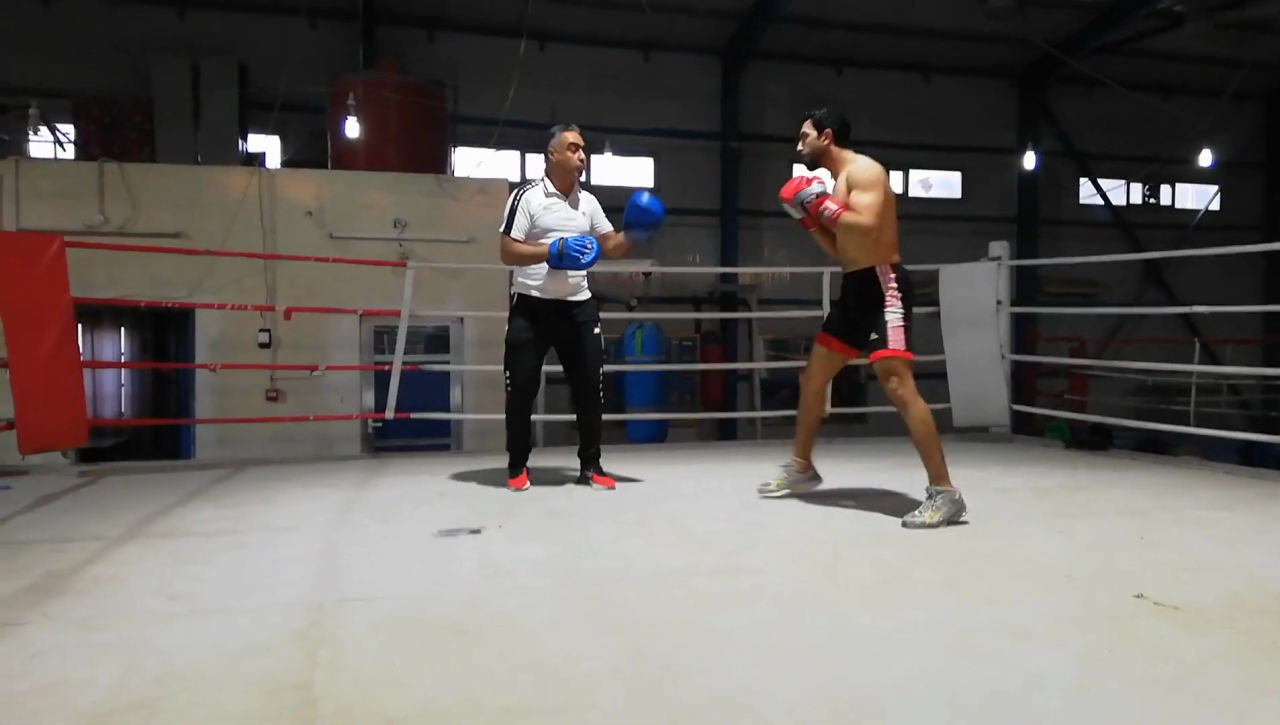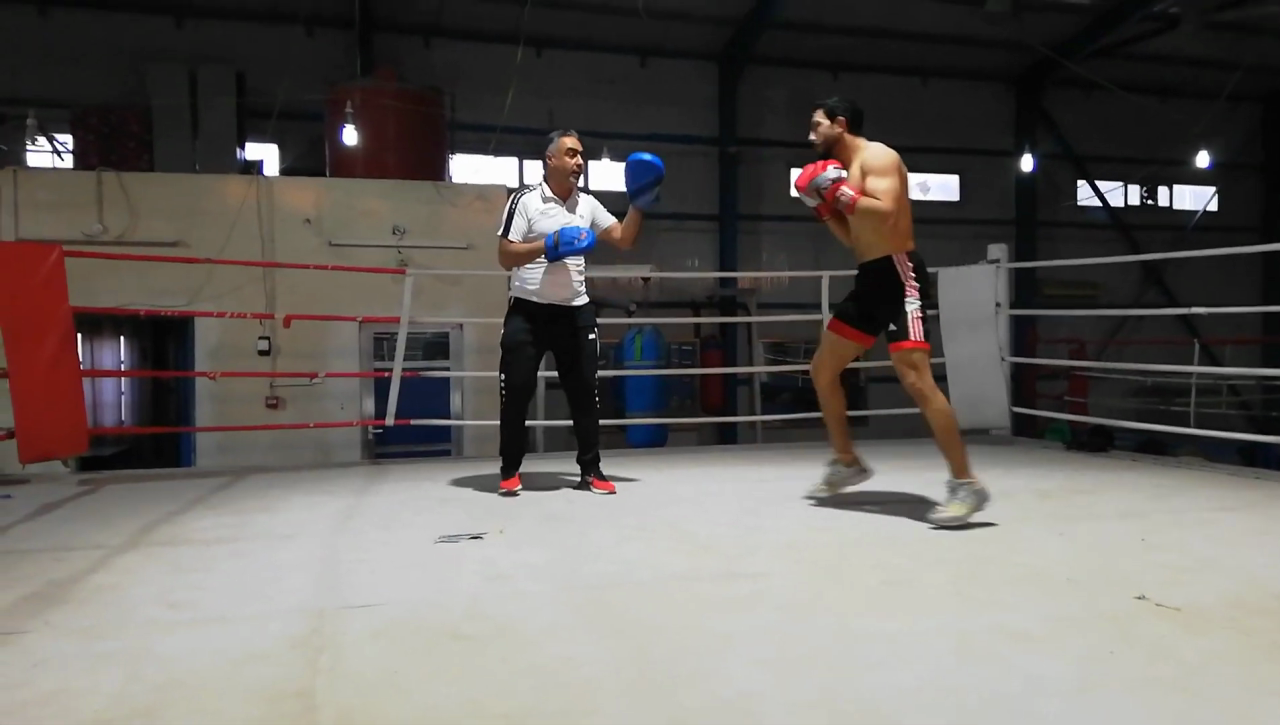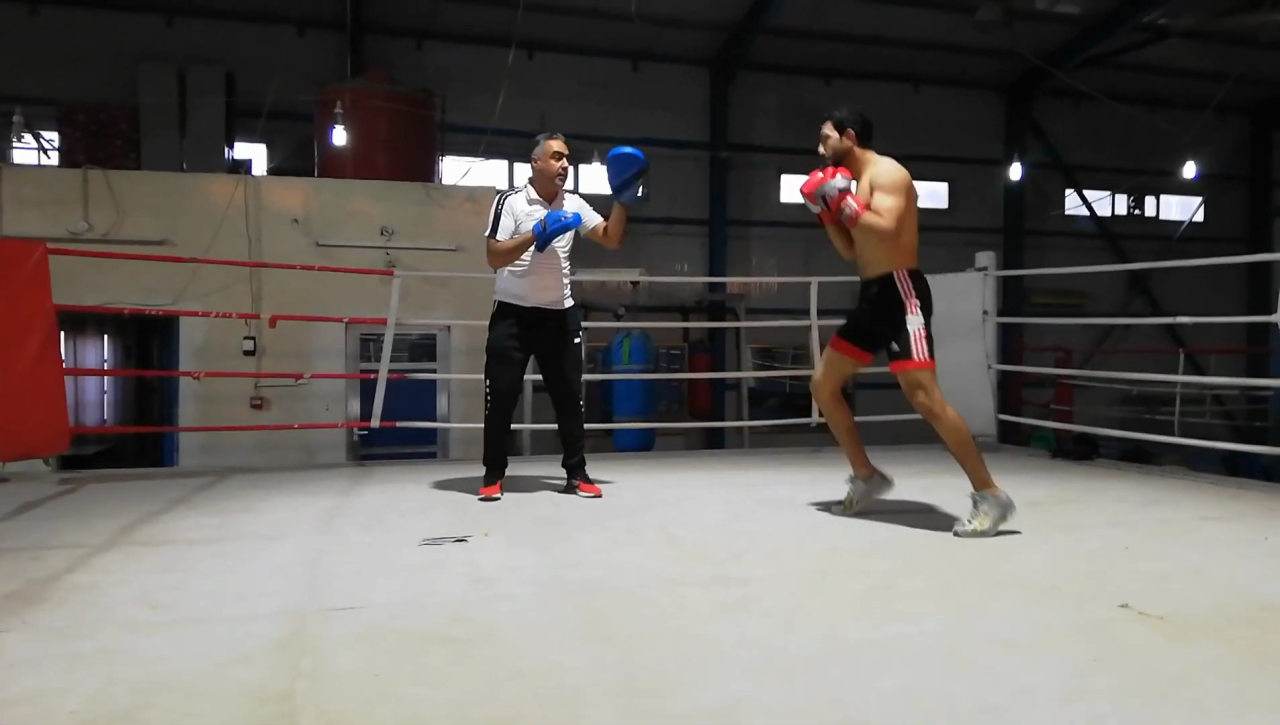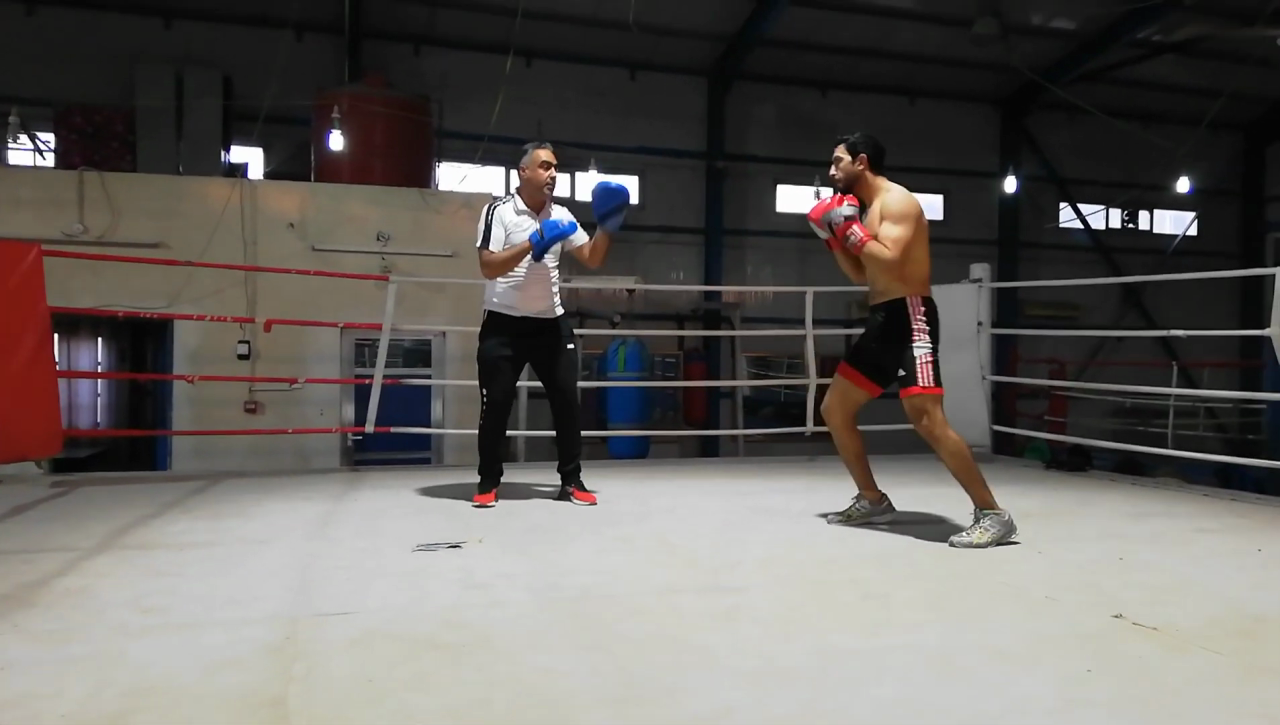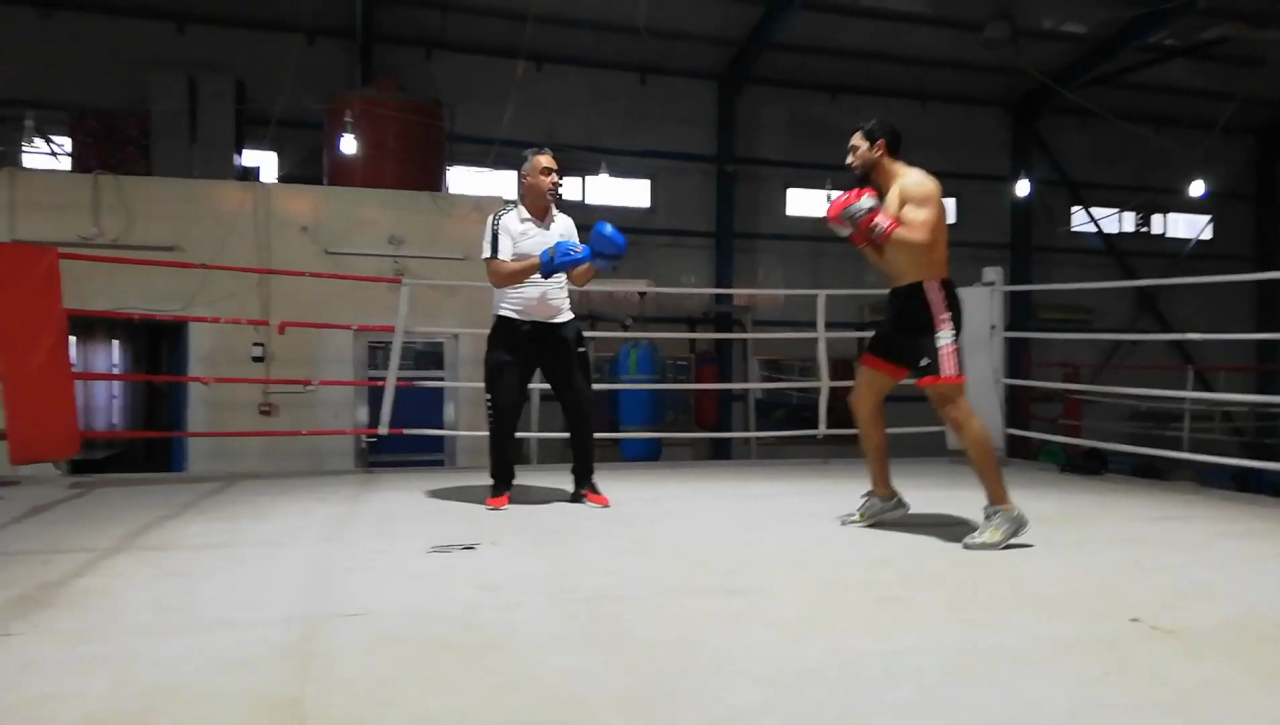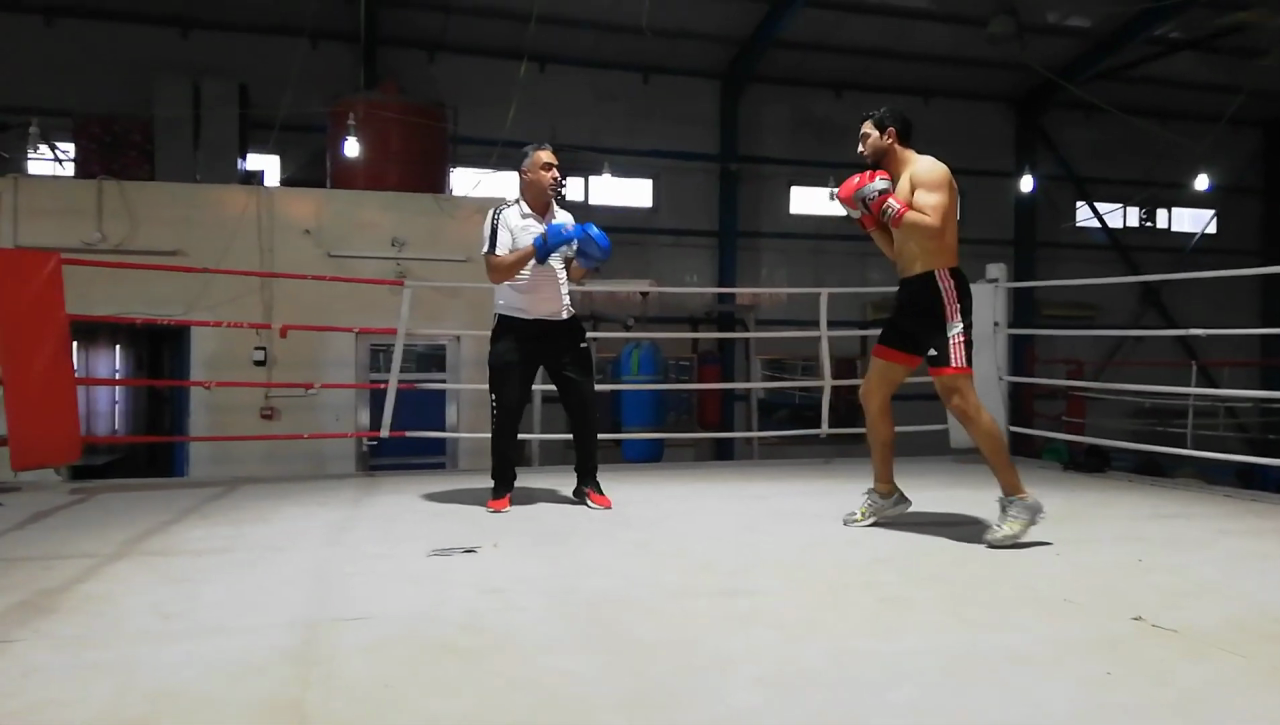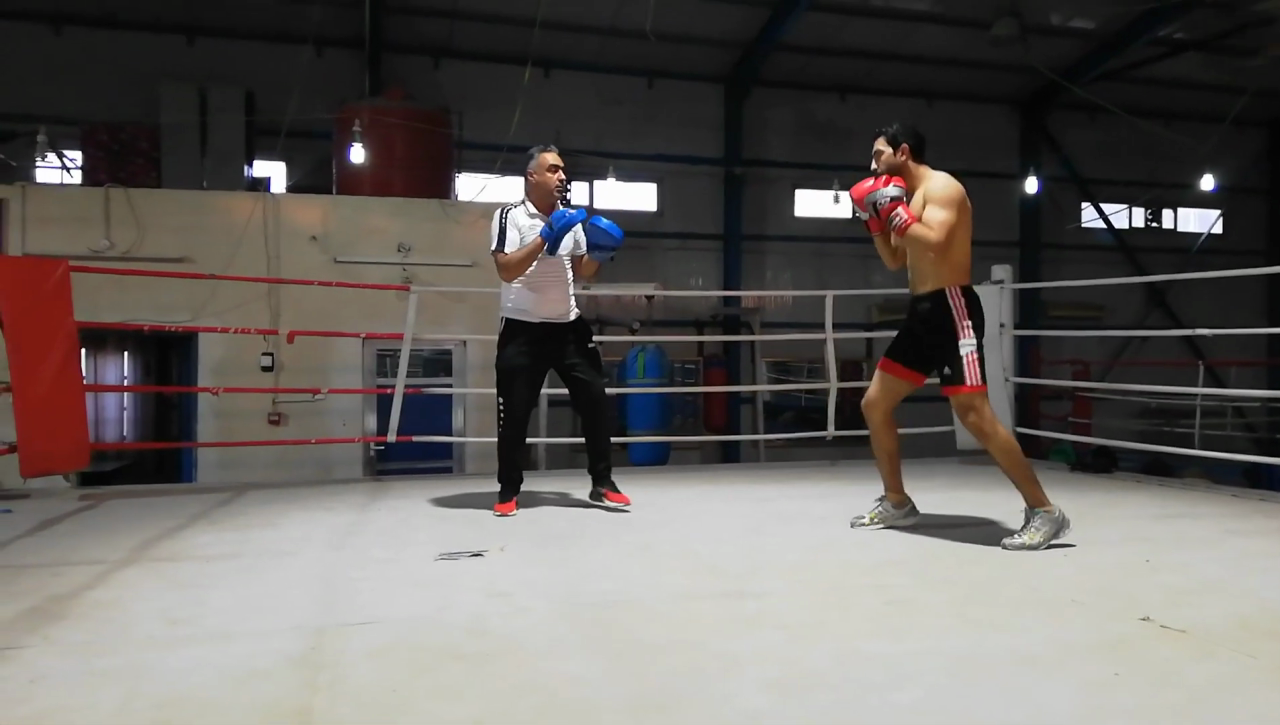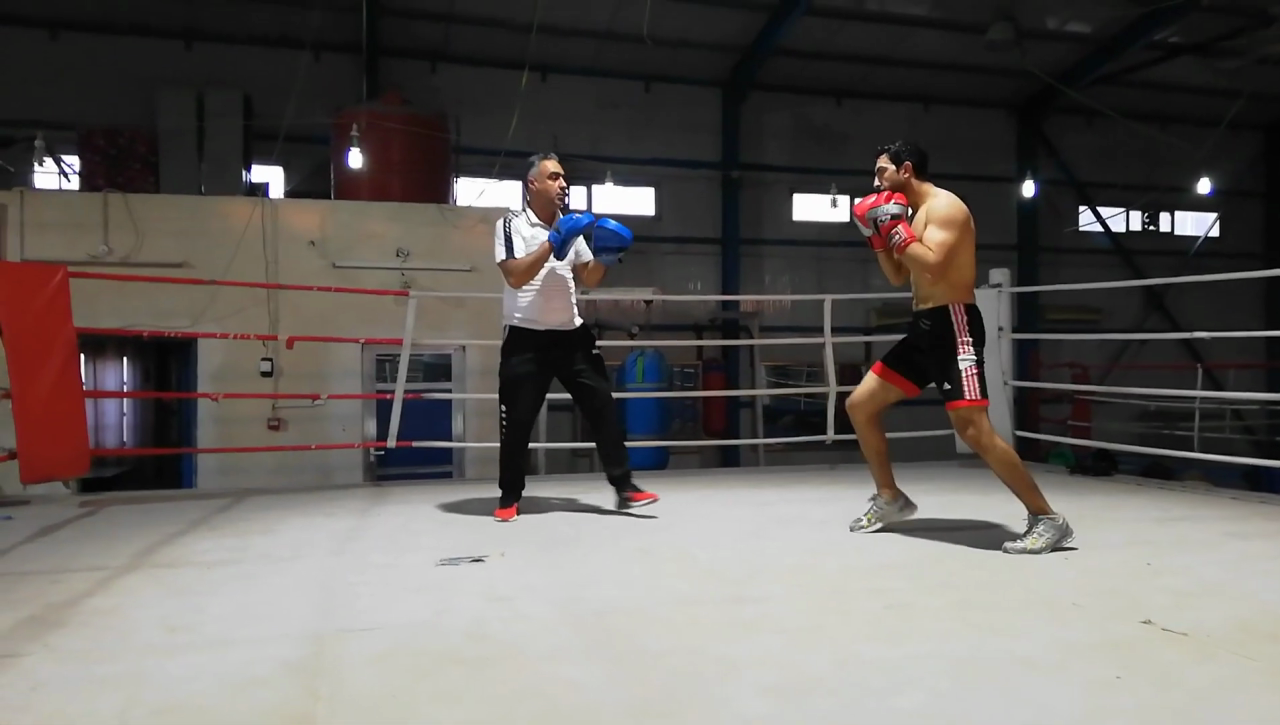
dt=0.1s
person 1, frame 1
left shoulder: (864, 170)
right shoulder: (837, 182)
left elbow: (867, 227)
left wrist: (822, 204)
right wrist: (809, 216)
left hip: (883, 285)
right hip: (855, 289)
left knee: (898, 387)
right knee: (813, 380)
left ankle: (944, 493)
right ankle: (800, 469)
person 1, frame 2
left shoulder: (878, 157)
right shoulder: (849, 171)
left elbow: (886, 215)
left wrist: (838, 190)
right wrist: (823, 204)
left hip: (898, 276)
right hip: (868, 279)
left knee: (915, 379)
right knee: (822, 368)
left ankle: (966, 484)
right ankle: (847, 462)
person 1, frame 3
left shoulder: (885, 173)
right shoulder: (856, 182)
left elbow: (884, 231)
left wrist: (842, 201)
right wrist: (826, 211)
left hip: (900, 293)
right hip: (871, 297)
left knee: (924, 398)
right knee: (823, 384)
left ankle: (991, 496)
right ankle: (868, 478)
person 1, frame 4
left shoulder: (897, 200)
right shoulder: (866, 207)
left elbow: (891, 262)
left wrist: (850, 229)
right wrist: (834, 238)
left hip: (910, 317)
right hip: (882, 321)
left knee: (927, 421)
right knee: (834, 411)
left ankle: (992, 514)
right ankle: (872, 500)
person 1, frame 5
left shoulder: (917, 183)
right shoulder: (885, 195)
left elbow: (922, 244)
left wrist: (872, 219)
right wrist: (856, 231)
left hip: (929, 302)
right hip: (901, 306)
left knee: (951, 408)
right knee: (862, 401)
left ankle: (1003, 509)
right ankle: (883, 496)
person 1, frame 6
left shoulder: (928, 170)
right shoulder: (895, 183)
left elbow: (933, 229)
left wrist: (884, 203)
right wrist: (867, 215)
left hip: (940, 292)
right hip: (910, 296)
left knee: (959, 399)
right knee: (872, 395)
left ankle: (1018, 500)
right ankle: (885, 493)
person 1, frame 7
left shoulder: (941, 187)
right shoulder: (910, 197)
left elbow: (933, 247)
right elbow: (894, 263)
left wrist: (894, 211)
right wrist: (874, 219)
left hip: (951, 311)
right hip: (920, 314)
left knee: (976, 418)
right knee: (875, 405)
left ankle: (1045, 511)
right ankle: (896, 502)
person 1, frame 8
left shoulder: (945, 205)
right shoulder: (913, 214)
left elbow: (932, 267)
right elbow: (898, 277)
left wrist: (895, 228)
right wrist: (877, 234)
left hip: (953, 325)
right hip: (921, 327)
left knee: (974, 431)
right knee: (859, 405)
left ankle: (1047, 519)
right ankle: (891, 499)
person 2, frame 1
left shoulder: (587, 201)
right shoulder: (526, 196)
left elbow: (612, 246)
right elbow: (507, 253)
left wrist: (633, 233)
right wrist: (553, 250)
left hip: (578, 307)
right hip: (531, 307)
left knee: (588, 386)
right knee: (521, 386)
left ankle: (590, 465)
right ankle: (517, 465)
person 2, frame 2
left shoulder: (587, 204)
right shoulder: (524, 201)
left elbow: (622, 240)
right elbow: (505, 256)
left wrist: (640, 201)
right wrist: (549, 244)
left hip: (575, 312)
right hip: (527, 311)
left knee: (584, 391)
right knee: (516, 389)
left ankle: (590, 470)
right ankle: (510, 469)
person 2, frame 3
left shoulder: (573, 205)
right shoulder: (510, 202)
left elbow: (610, 239)
right elbow: (494, 257)
left wrist: (623, 198)
right wrist: (537, 233)
left hip: (560, 314)
right hip: (512, 315)
left knee: (569, 394)
right knee: (501, 395)
left ankle: (576, 473)
right ankle: (493, 475)
person 2, frame 4
left shoulder: (560, 216)
right shoulder: (498, 211)
left elbow: (592, 259)
right elbow: (488, 267)
left wrist: (607, 226)
right wrist: (532, 243)
left hip: (551, 323)
right hip: (503, 324)
left knee: (567, 400)
right knee: (496, 404)
left ankle: (571, 481)
right ankle: (488, 483)
person 2, frame 5
left shoulder: (565, 224)
right shoulder: (503, 220)
left elbow: (579, 278)
right elbow: (499, 276)
left wrist: (598, 262)
right wrist: (545, 259)
left hip: (560, 329)
right hip: (513, 330)
left knee: (581, 403)
right knee: (505, 410)
left ankle: (584, 484)
right ankle: (502, 485)
person 2, frame 6
left shoulder: (565, 220)
right shoulder: (503, 216)
right elbow: (495, 272)
left wrist: (586, 261)
right wrist: (538, 246)
left hip: (561, 326)
right hip: (515, 328)
left knee: (583, 402)
right knee: (507, 411)
left ankle: (587, 483)
right ankle: (502, 488)
person 2, frame 7
left shoulder: (570, 219)
right shoulder: (508, 216)
left elbow: (581, 272)
right elbow: (506, 269)
left wrist: (596, 255)
right wrist: (545, 236)
left hip: (568, 326)
right hip: (522, 331)
left knee: (595, 399)
right knee: (515, 414)
left ankle: (602, 484)
right ankle: (508, 491)
person 2, frame 8
left shoulder: (575, 226)
right shoulder: (511, 225)
left elbow: (587, 280)
right elbow: (515, 276)
left wrist: (605, 259)
right wrist: (554, 243)
left hip: (571, 335)
right hip: (526, 339)
left knee: (602, 405)
right knee: (518, 421)
left ankle: (624, 486)
right ankle: (509, 497)
